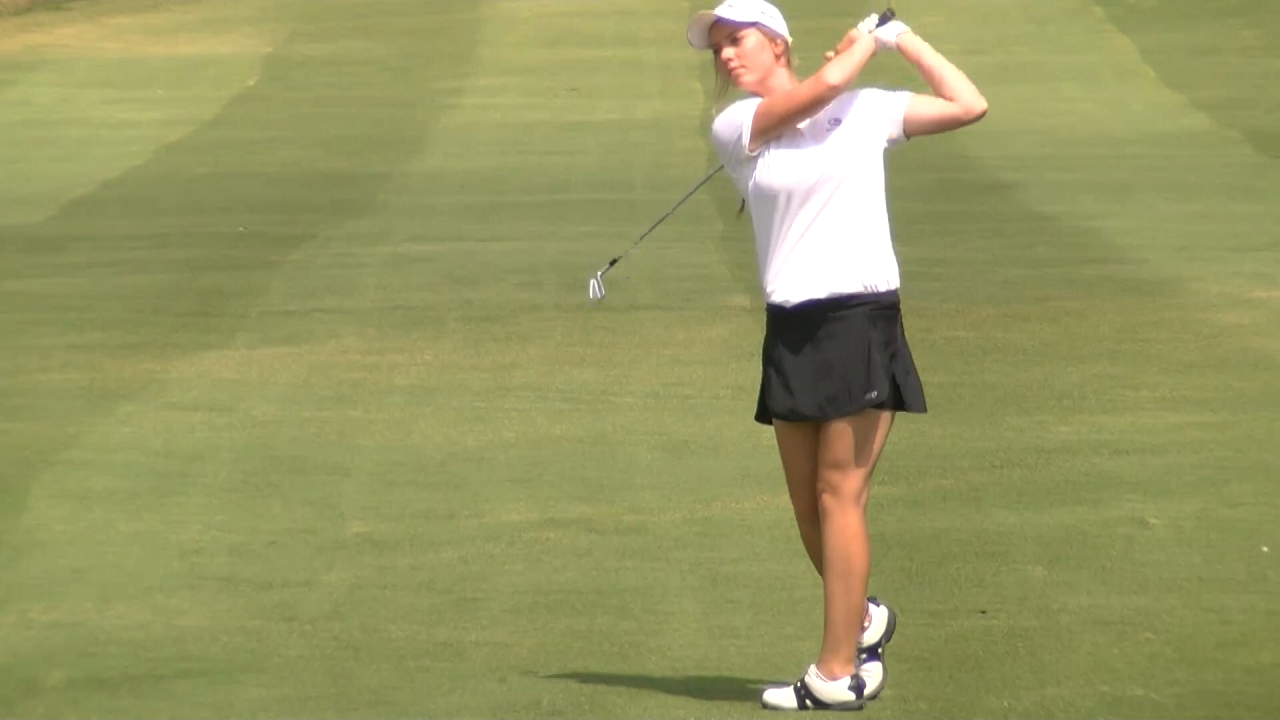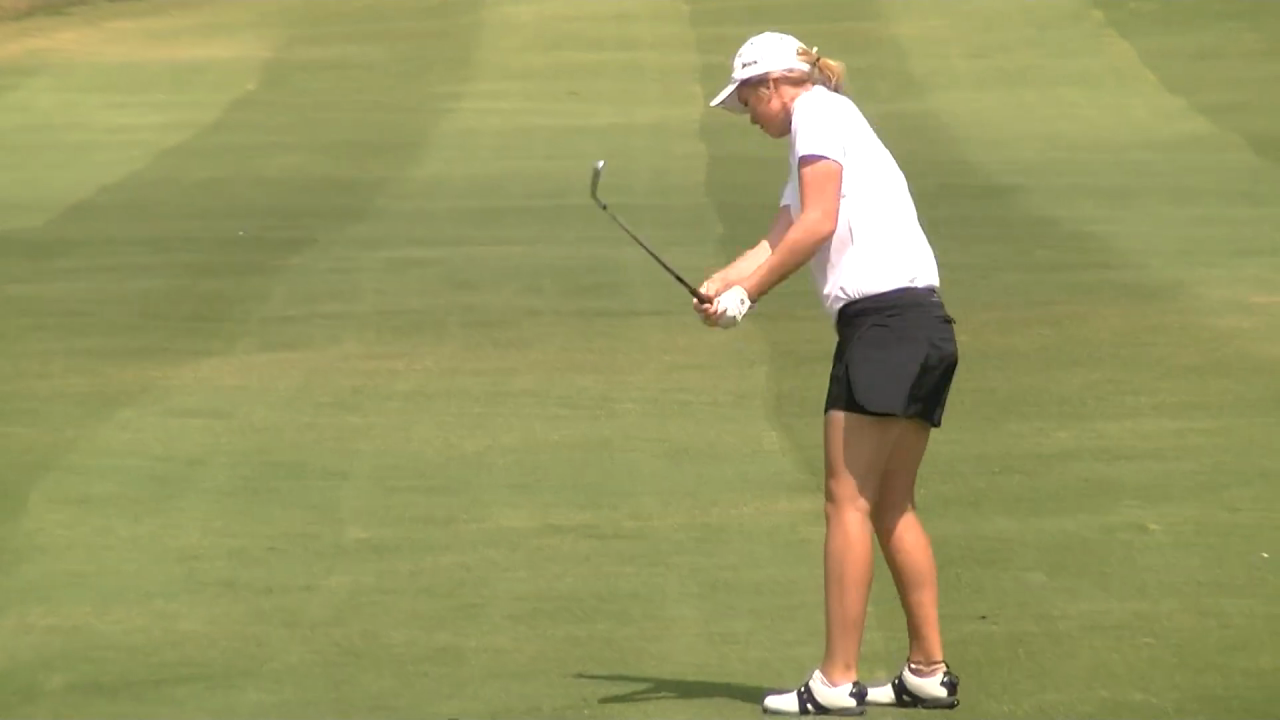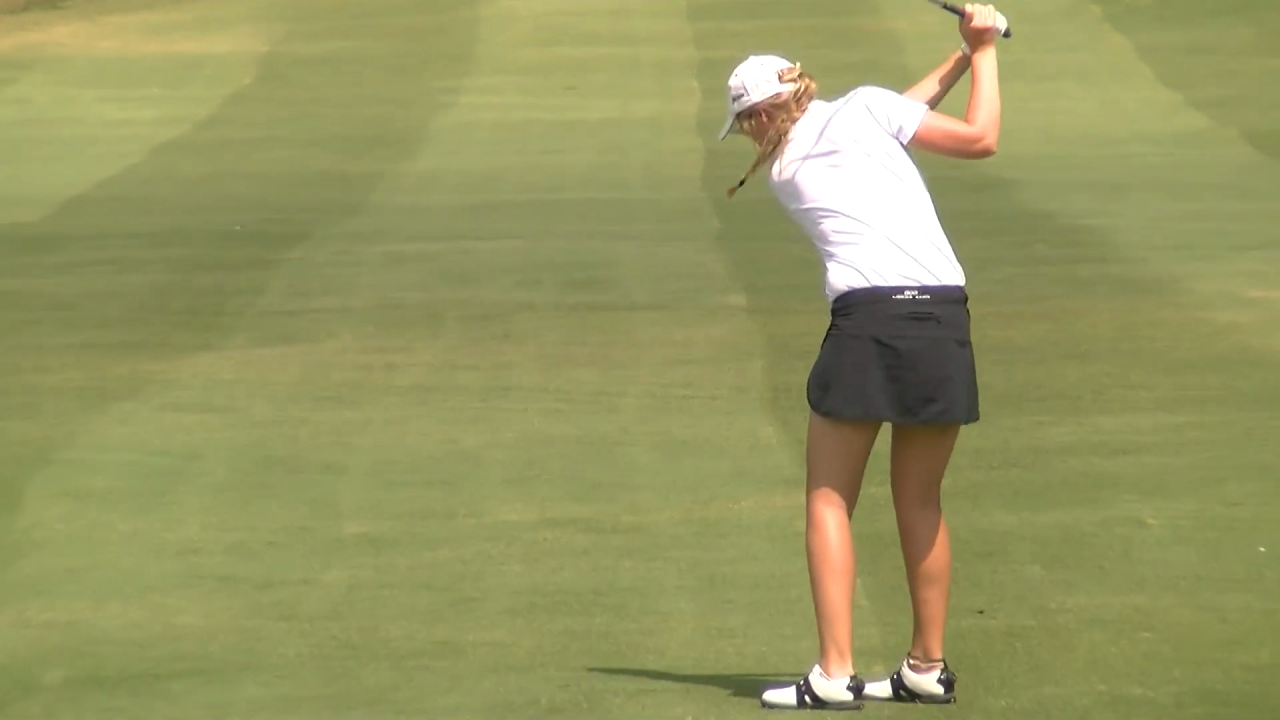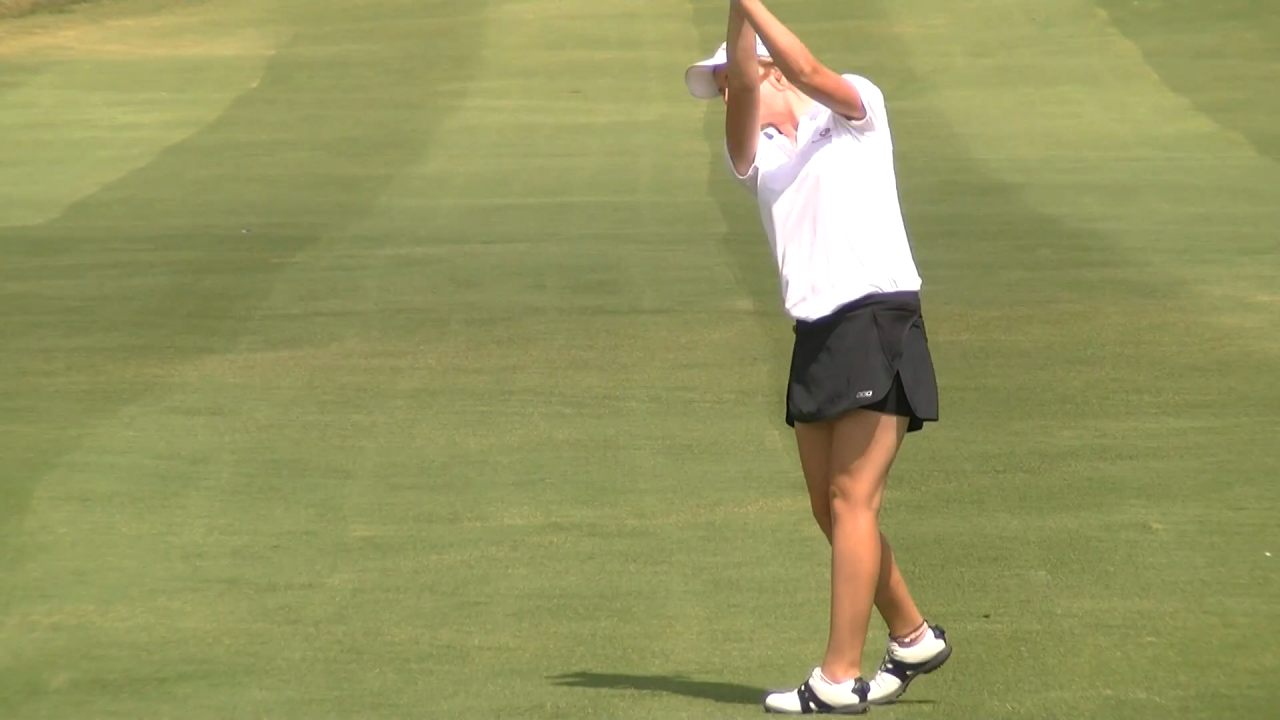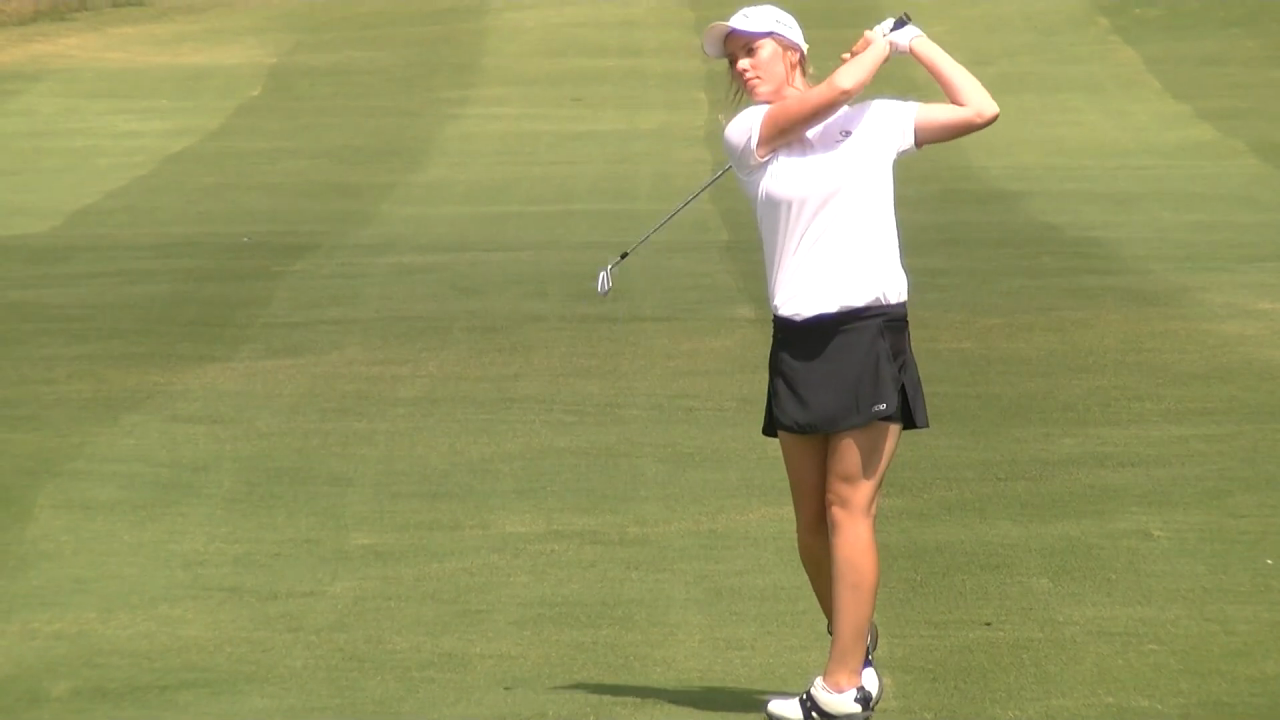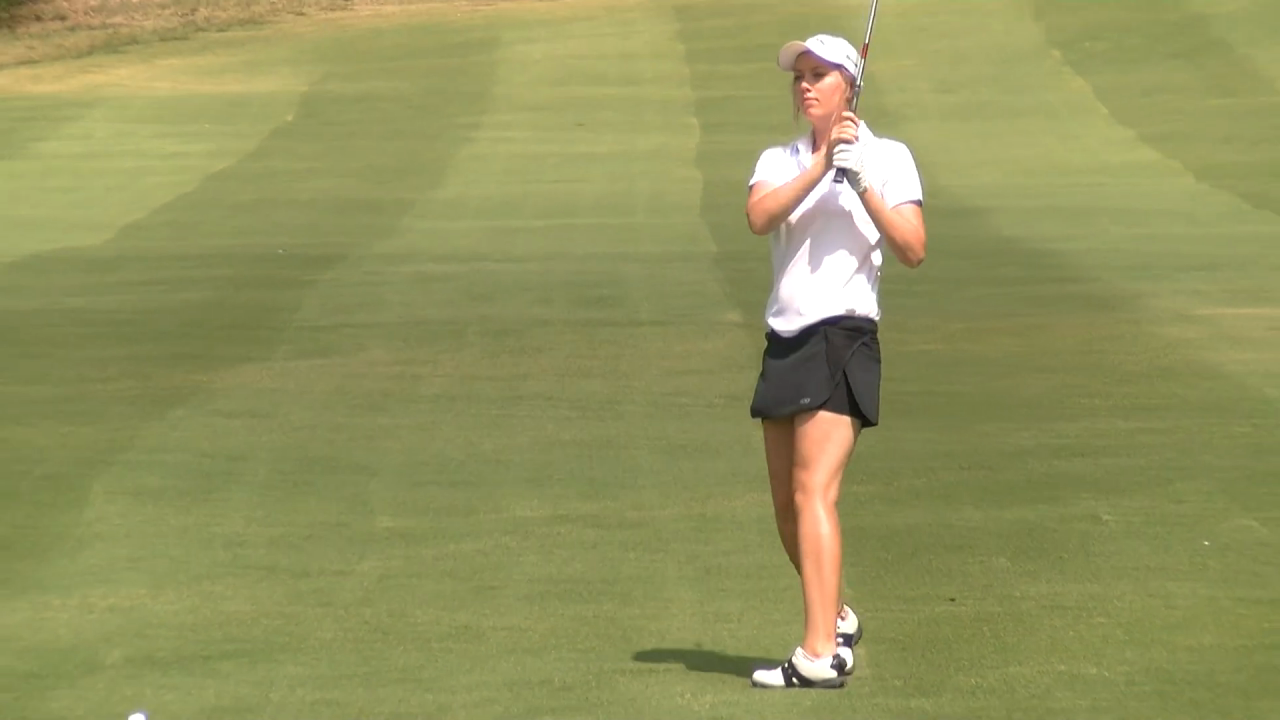
dt=0.7s
person 1, frame 1
left shoulder: (867, 108)
right shoulder: (733, 127)
left elbow: (970, 106)
right elbow: (822, 86)
left hip: (863, 320)
right hip: (791, 331)
left knee: (840, 497)
right knee: (808, 504)
left ankle: (836, 675)
right ankle: (859, 619)
person 1, frame 2
left shoulder: (822, 110)
right shoulder: (813, 129)
left elbow: (814, 228)
right elbow: (779, 241)
left wrist: (747, 292)
right wrist: (725, 282)
left hip: (886, 320)
right hip: (914, 325)
left knee: (848, 503)
right knee: (890, 506)
person 1, frame 3
left shoulder: (783, 174)
right shoulder: (863, 105)
right elbow: (980, 138)
left wrist: (959, 59)
left hip: (867, 324)
right hip: (942, 319)
left knee: (828, 499)
right knee: (920, 501)
left ankle: (834, 675)
right ankle: (927, 667)
person 1, frame 4
left shoulder: (857, 109)
right shoulder: (754, 154)
left elbow: (808, 71)
right elbow: (740, 125)
left hip: (880, 325)
right hip: (817, 339)
left knee: (852, 502)
right knee: (833, 508)
right ankle: (913, 637)
person 1, frame 5
left shoulder: (876, 122)
right shoulder: (745, 134)
left elbow: (980, 112)
right elbow: (834, 91)
left hip: (869, 333)
right hip: (797, 342)
left knee: (848, 509)
right knee: (810, 517)
right ankle: (853, 640)
person 1, frame 6
left shoulder: (887, 157)
right shoulder: (777, 161)
left elbow: (913, 251)
right elbow: (759, 218)
left wrist: (858, 174)
right wrist: (825, 159)
left hip: (840, 339)
right hip: (784, 341)
left knee: (812, 494)
right knee: (787, 502)
left ankle: (819, 653)
right ankle: (838, 616)
